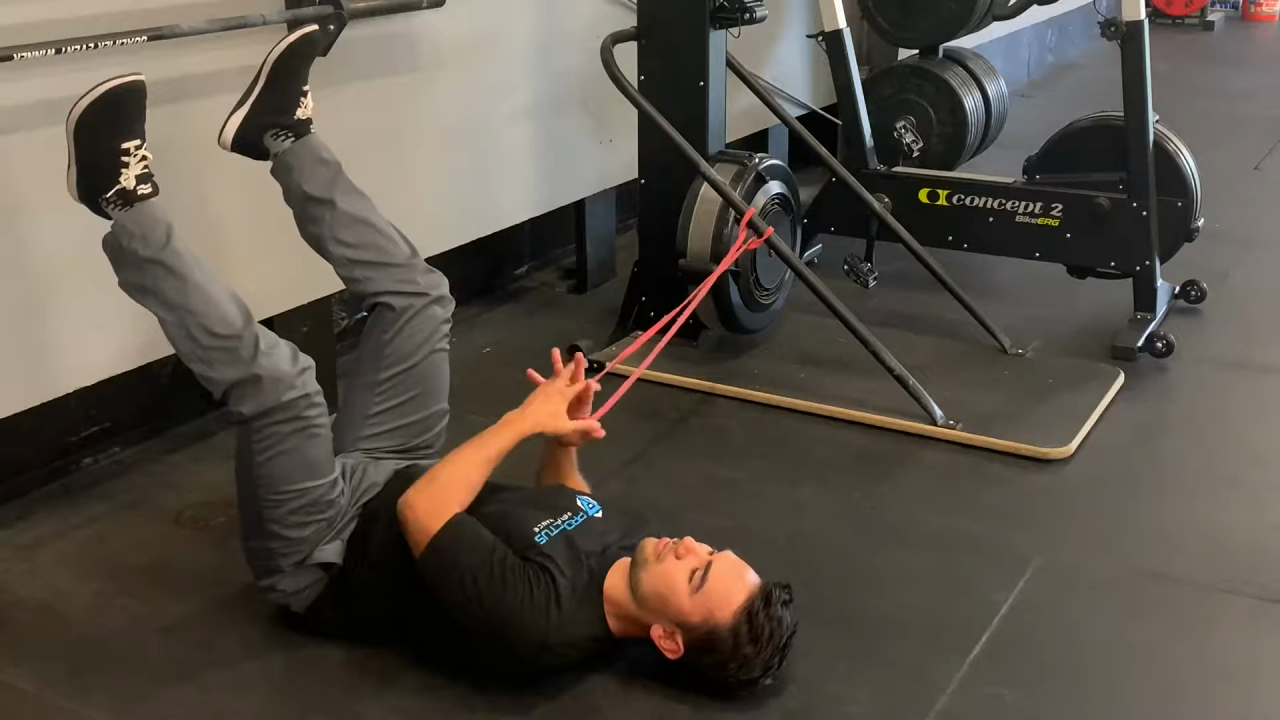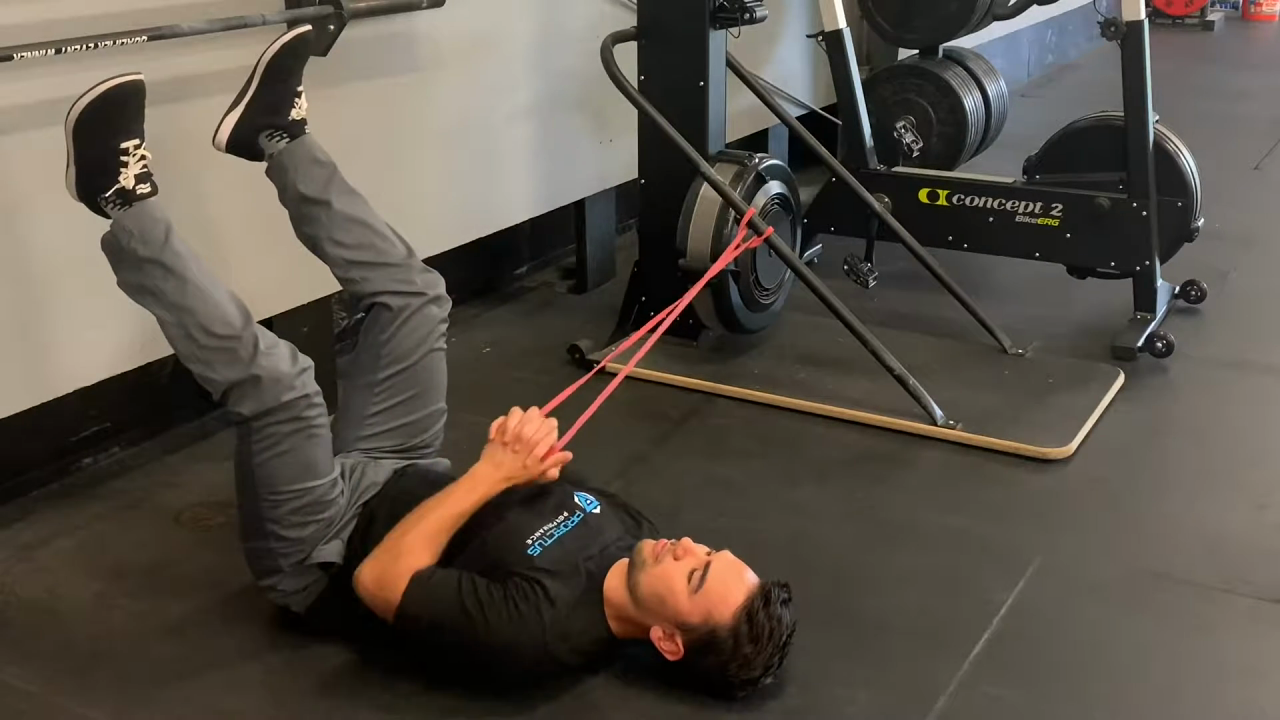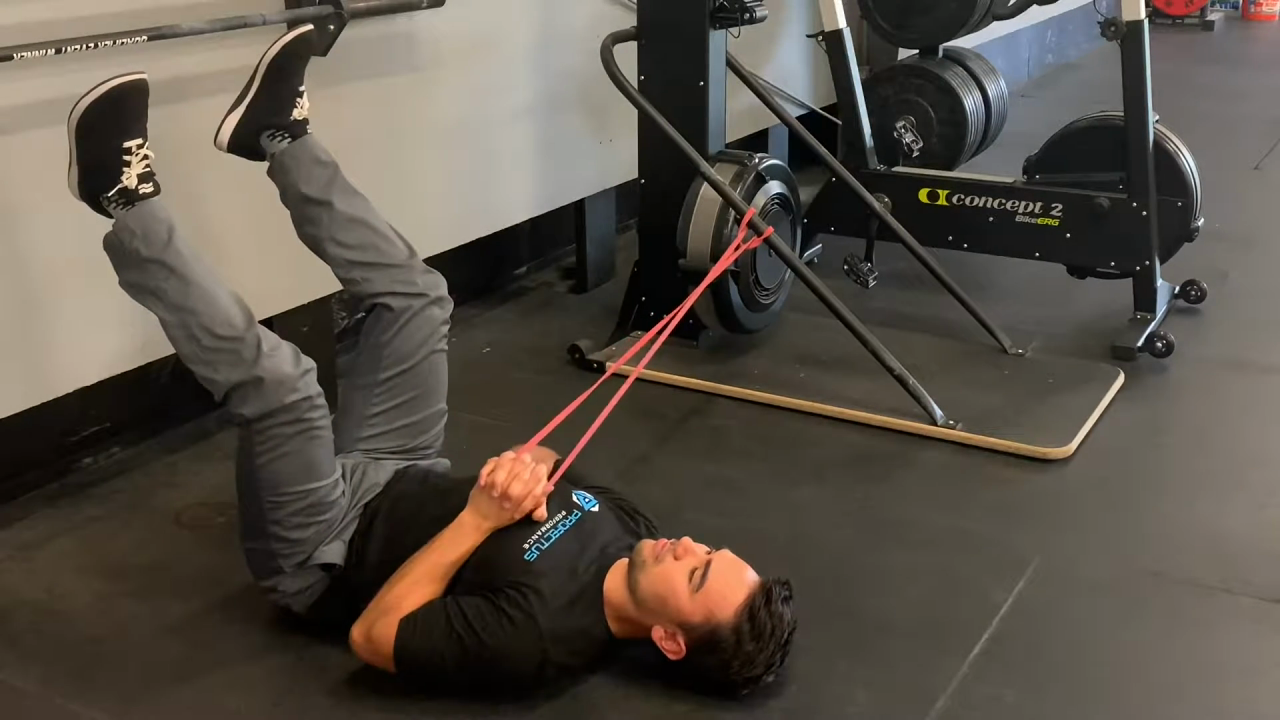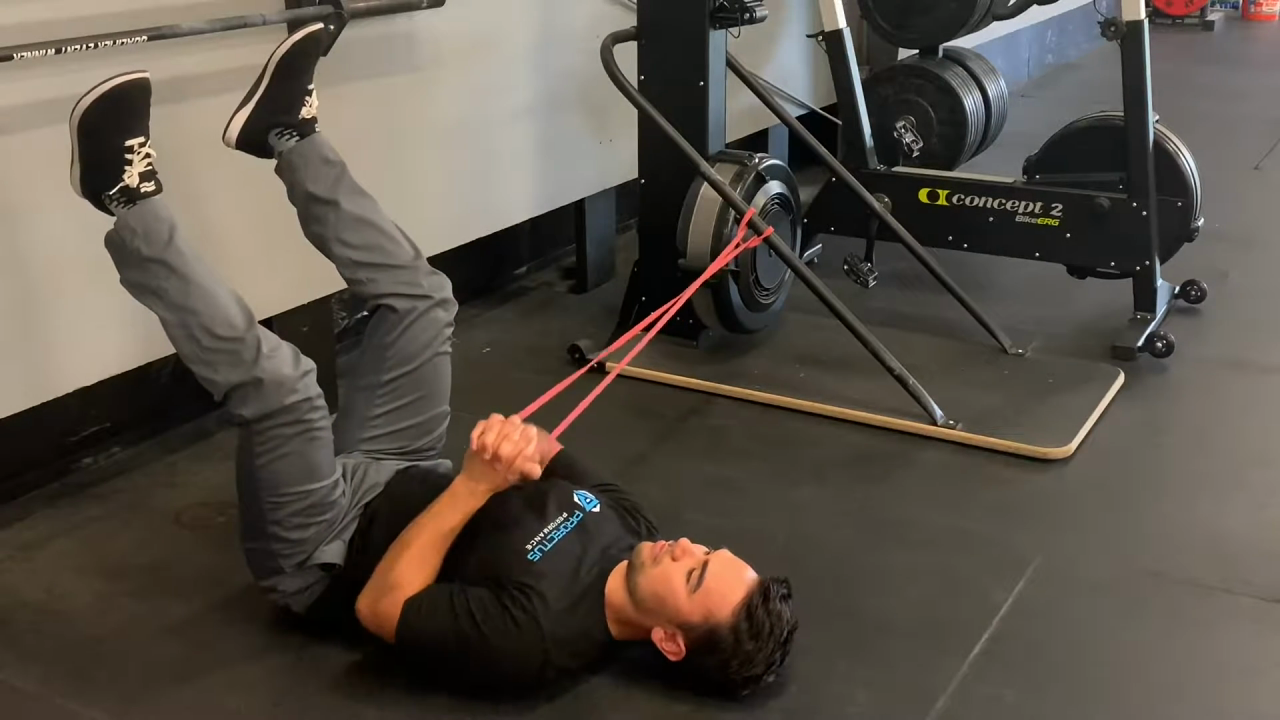
dt=0.5s
person 1, frame 1
left shoulder: (543, 622)
right shoulder: (624, 543)
left elbow: (420, 513)
left wrist: (525, 421)
right wrist: (562, 438)
left hip: (319, 555)
right hip: (380, 475)
left knee: (274, 375)
right knee: (416, 294)
left ankle: (127, 204)
right ankle: (282, 135)
person 1, frame 2
left shoulder: (543, 630)
right shoulder: (625, 530)
left elbow: (379, 581)
right elbow: (545, 479)
left wrist: (489, 472)
right wrist: (529, 450)
left hip: (323, 549)
right hip: (392, 478)
left knee: (273, 374)
right knee: (413, 293)
left ankle: (128, 205)
right ankle: (276, 135)
person 1, frame 3
left shoulder: (544, 634)
right shoulder: (624, 529)
left elbow: (374, 637)
right elbow: (546, 460)
left wrist: (477, 519)
right wrist: (521, 471)
left hip: (321, 553)
right hip: (394, 478)
left knee: (276, 378)
right knee: (413, 293)
left ankle: (129, 203)
right ankle: (279, 137)
person 1, frame 4
left shoulder: (540, 639)
right shoulder: (624, 526)
left elbow: (380, 608)
right elbow: (548, 453)
left wrist: (473, 485)
right wrist: (518, 442)
left hip: (320, 555)
right hip: (392, 479)
left knee: (275, 377)
right knee: (418, 296)
left ankle: (131, 201)
right ankle: (288, 135)
